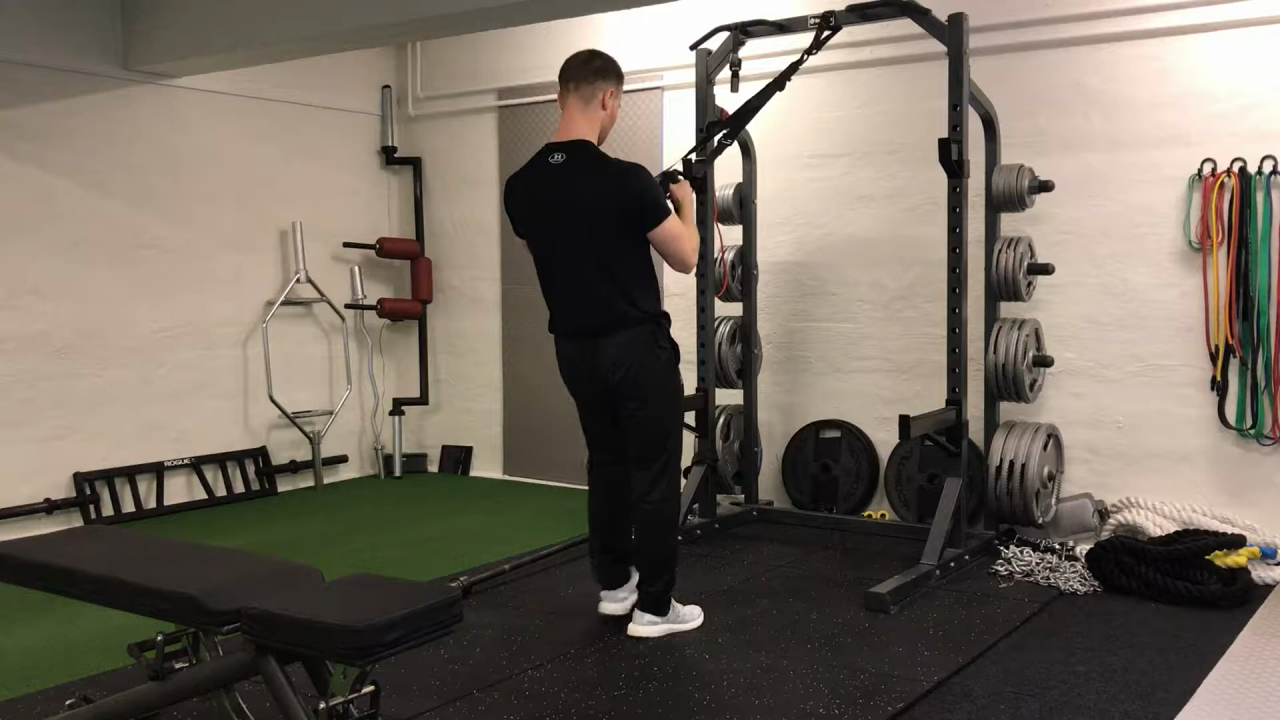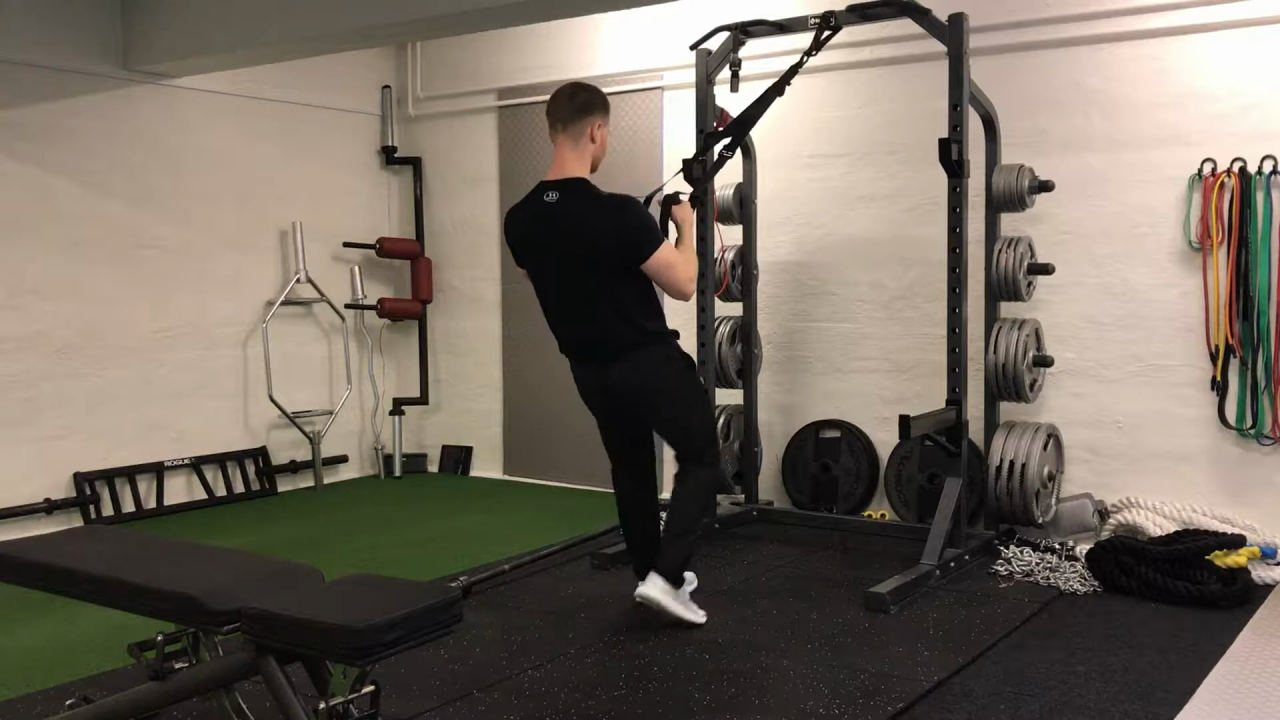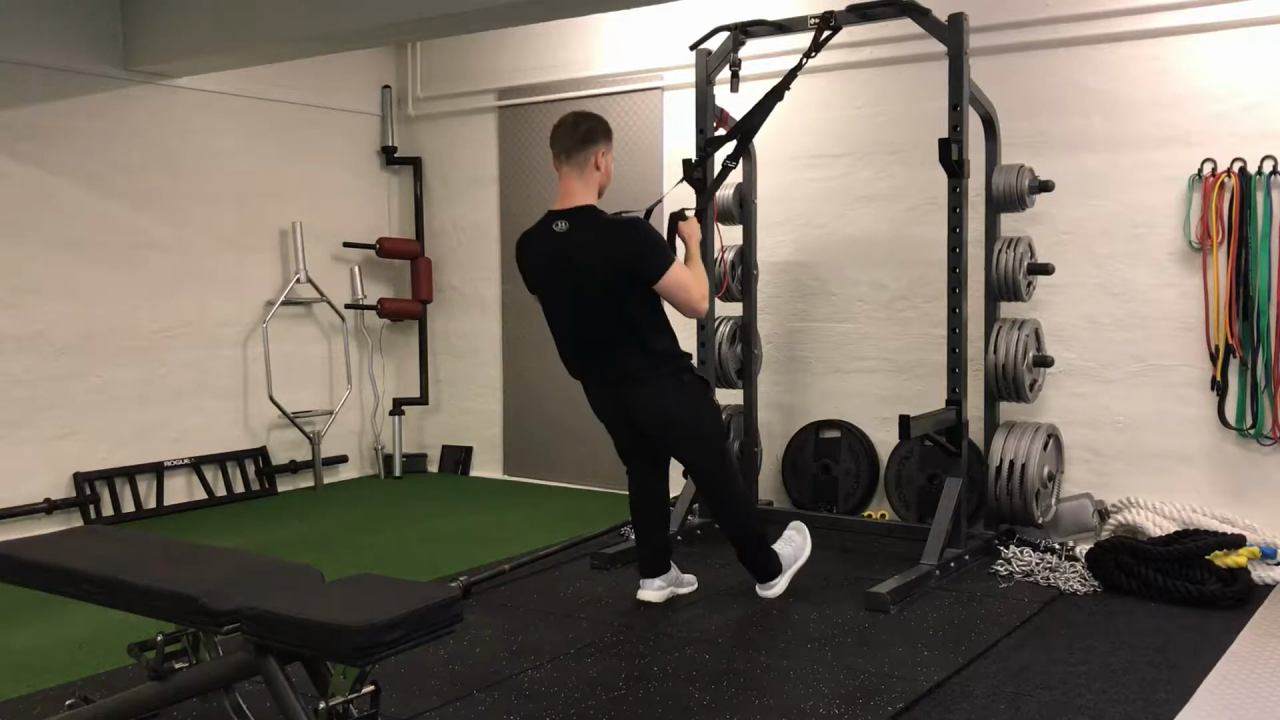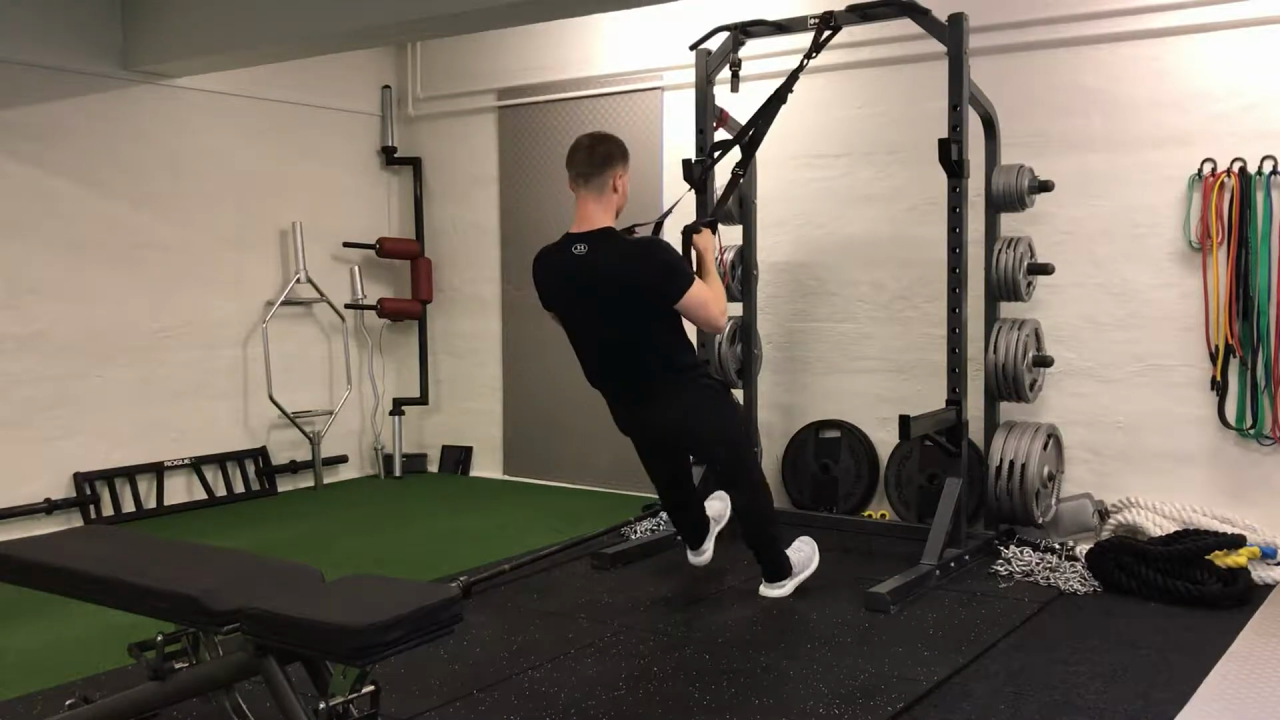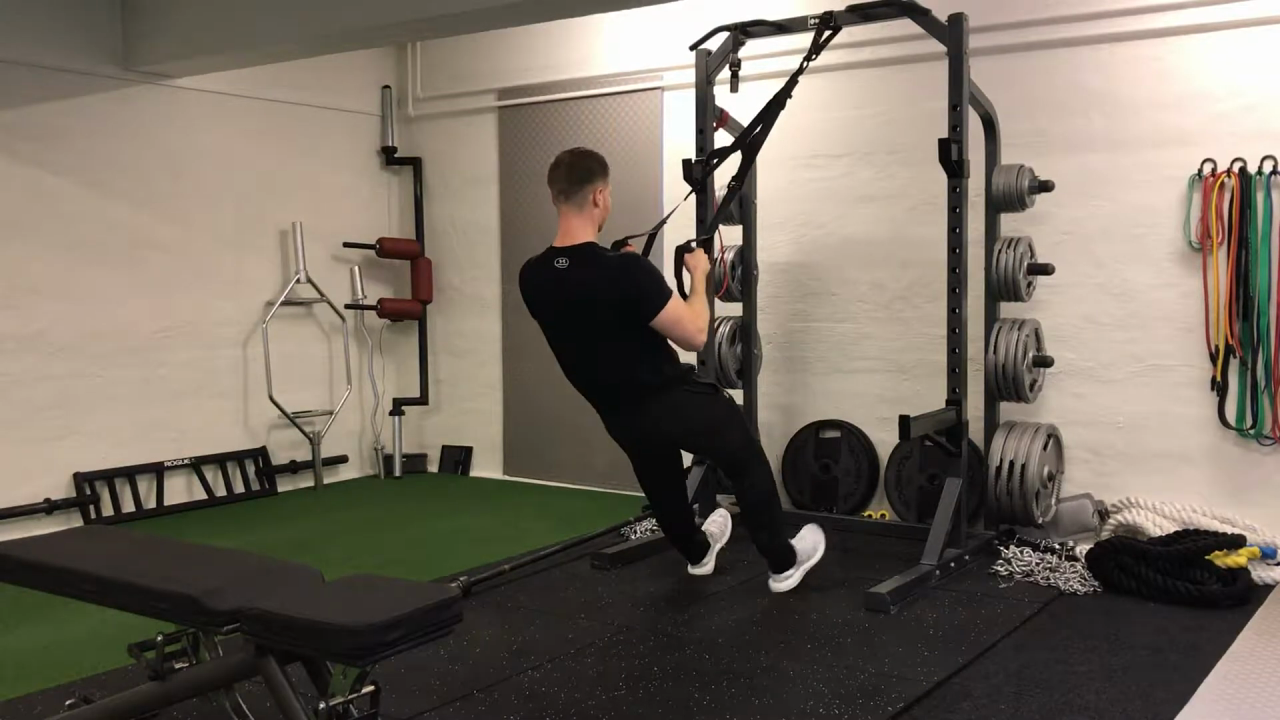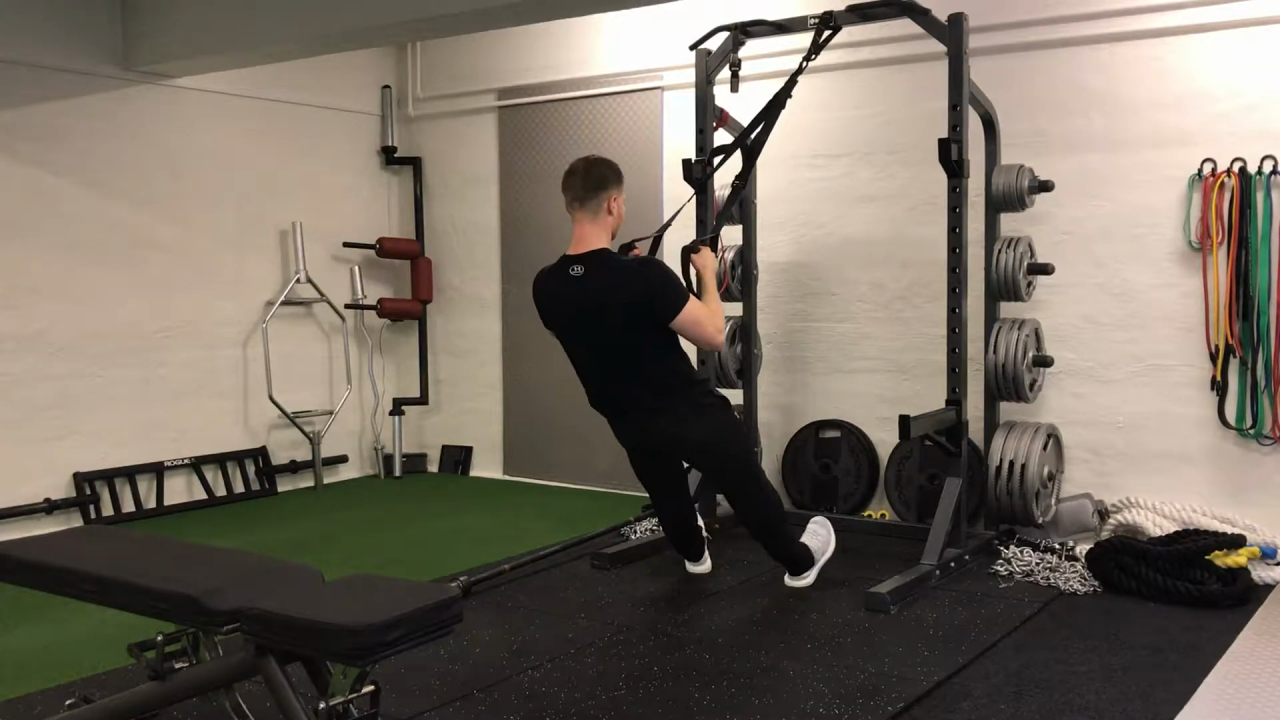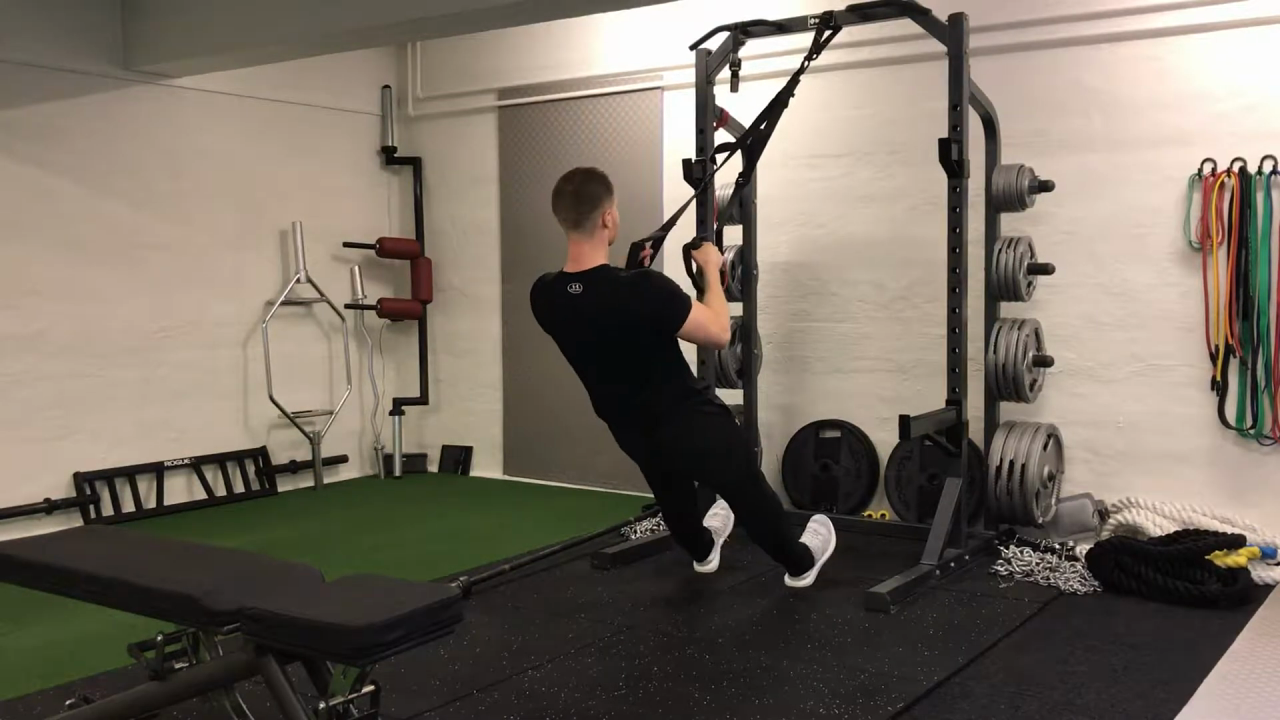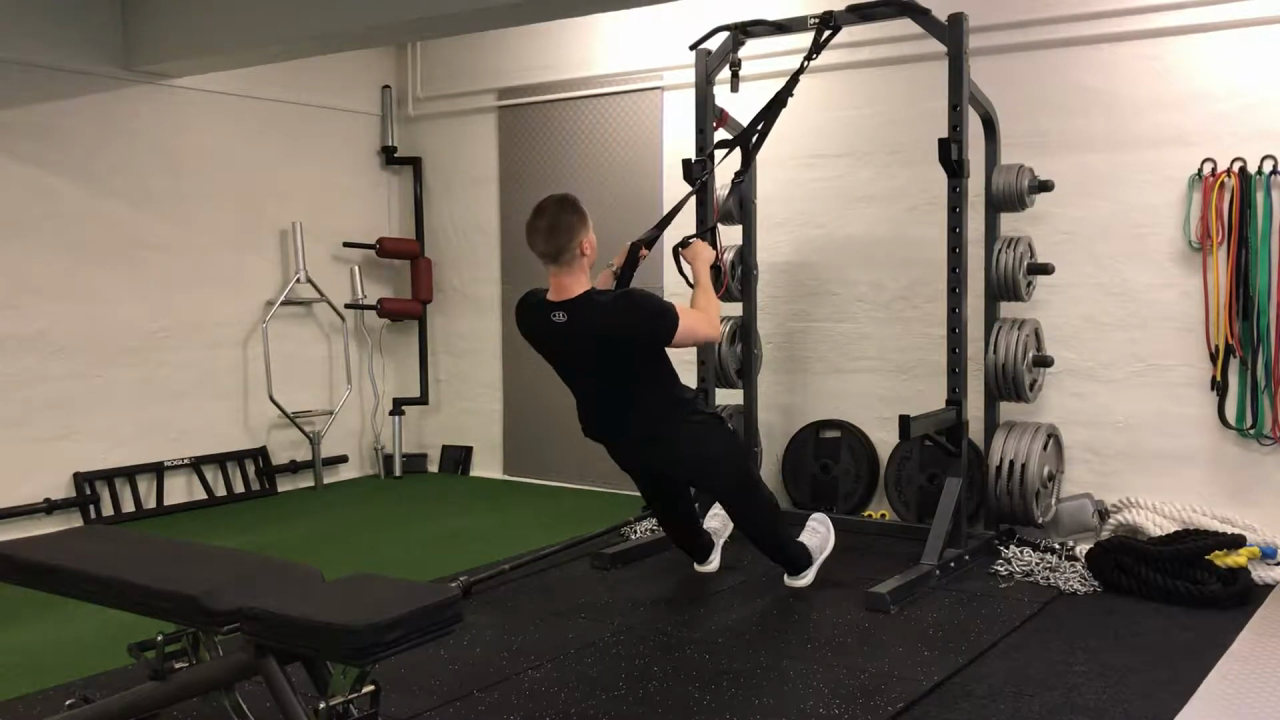
dt=0.4s
person 1, frame 1
left shoulder: (522, 186)
right shoulder: (624, 179)
right elbow: (685, 258)
right wrist: (684, 204)
left hip: (574, 348)
right hip: (635, 346)
left knee: (606, 463)
right knee: (654, 476)
left ankle: (614, 583)
right ankle: (653, 607)
person 1, frame 2
left shoulder: (520, 220)
right shoulder: (616, 214)
right elbow: (683, 285)
right wrist: (685, 228)
left hip: (590, 370)
right hip: (648, 363)
left knee: (631, 472)
right knee: (700, 461)
left ankle: (655, 573)
right ankle: (666, 574)
person 1, frame 3
left shoulder: (531, 247)
right shoulder: (628, 236)
right elbow: (696, 303)
right wrist: (692, 244)
left hip: (604, 391)
right hip: (662, 386)
left knee: (645, 470)
right knee: (716, 478)
left ankle: (655, 573)
right ankle: (769, 569)
person 1, frame 4
left shoulder: (548, 267)
right shoulder: (647, 256)
right elbow: (715, 318)
right wrist: (707, 257)
left hip: (627, 407)
right hip: (686, 399)
left knee: (667, 457)
right knee: (741, 476)
left ankle: (697, 538)
right ankle: (778, 571)
person 1, frame 5
left shoulder: (533, 279)
right shoulder: (624, 272)
right elbow: (695, 335)
right wrist: (698, 275)
left hip: (620, 416)
right hip: (674, 403)
left knee: (661, 479)
right knee: (746, 460)
left ankle: (698, 551)
right ankle: (783, 561)
person 1, frame 6
left shoulder: (547, 287)
right shoulder: (643, 275)
right elbow: (713, 335)
right wrist: (707, 274)
left hip: (629, 423)
right hip: (689, 414)
left knee: (662, 483)
right knee: (746, 488)
left ankle: (694, 551)
right ankle: (799, 562)
person 1, frame 7
left shoulder: (544, 297)
right shoulder: (643, 290)
right elbow: (719, 333)
right wrist: (710, 269)
left hip: (631, 430)
right hip: (690, 425)
left knee: (670, 484)
right knee: (746, 490)
left ankle: (702, 548)
right ankle: (800, 562)
person 1, frame 8
left shoulder: (529, 314)
right shoulder: (629, 310)
right elbow: (709, 327)
left wrist: (615, 270)
right wrist: (700, 266)
left hip: (623, 443)
right hip: (684, 436)
left knee: (664, 488)
right knee: (743, 493)
left ankle: (702, 550)
right ankle: (798, 561)
